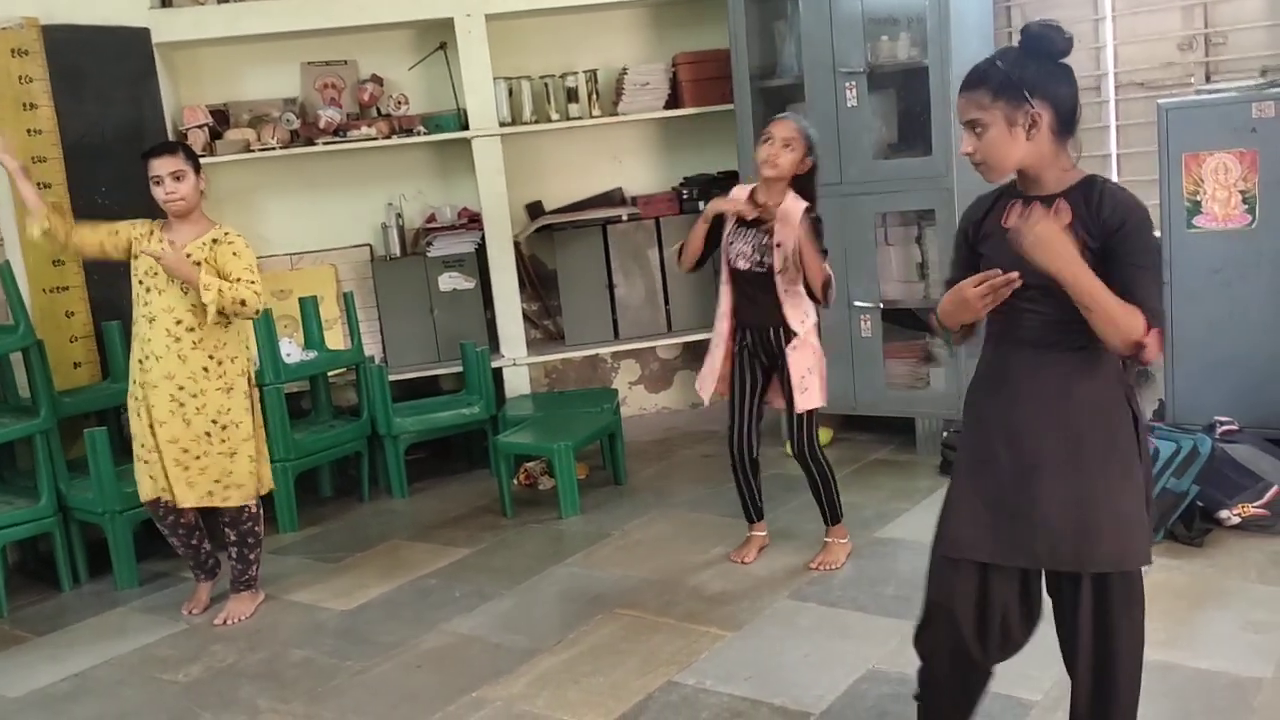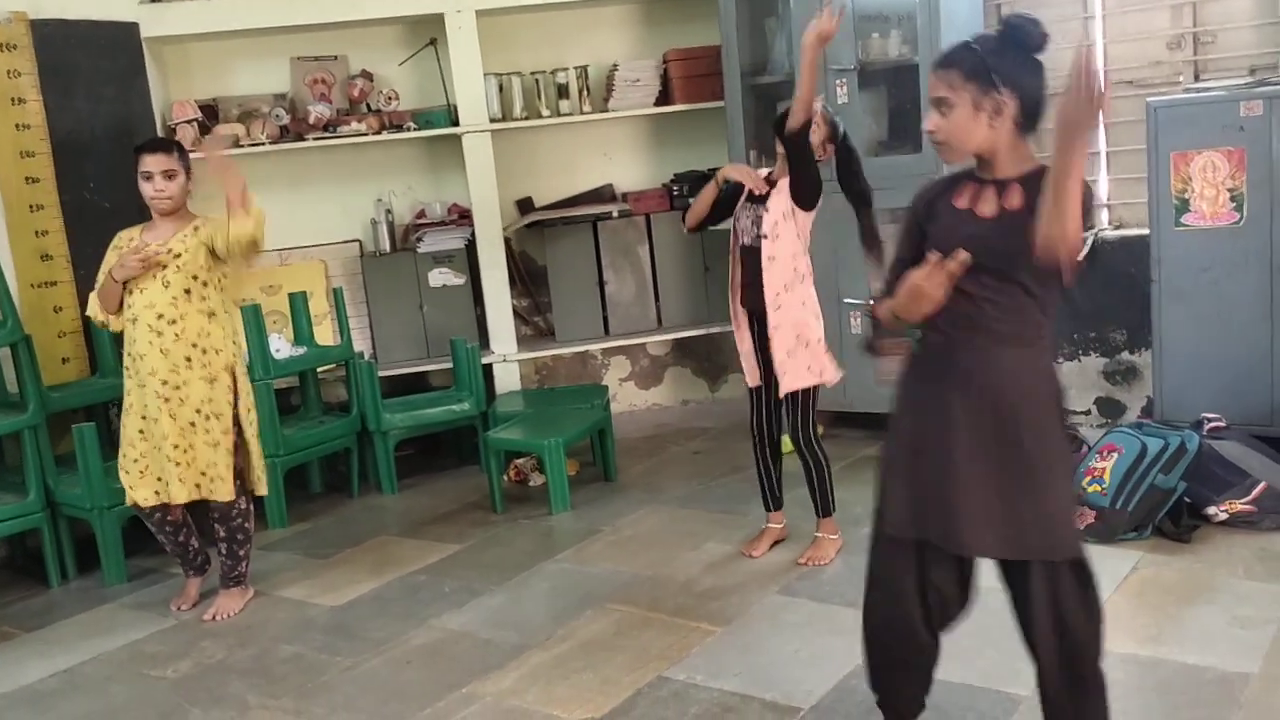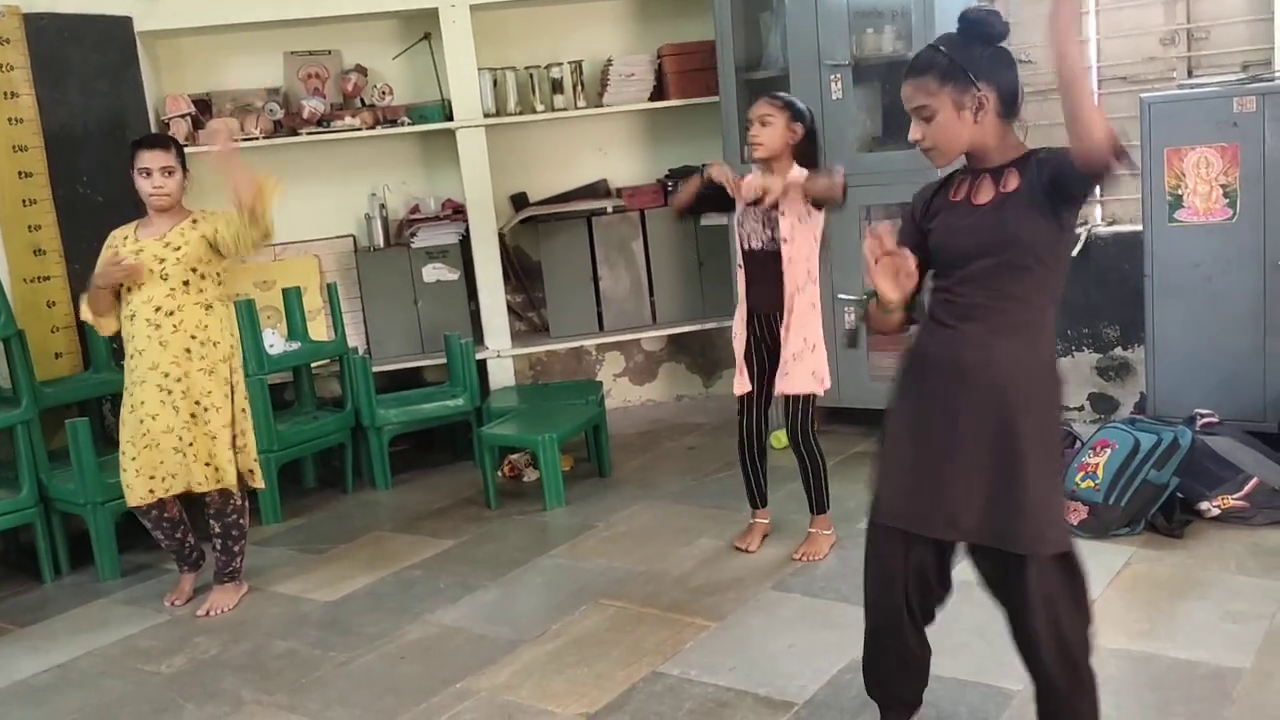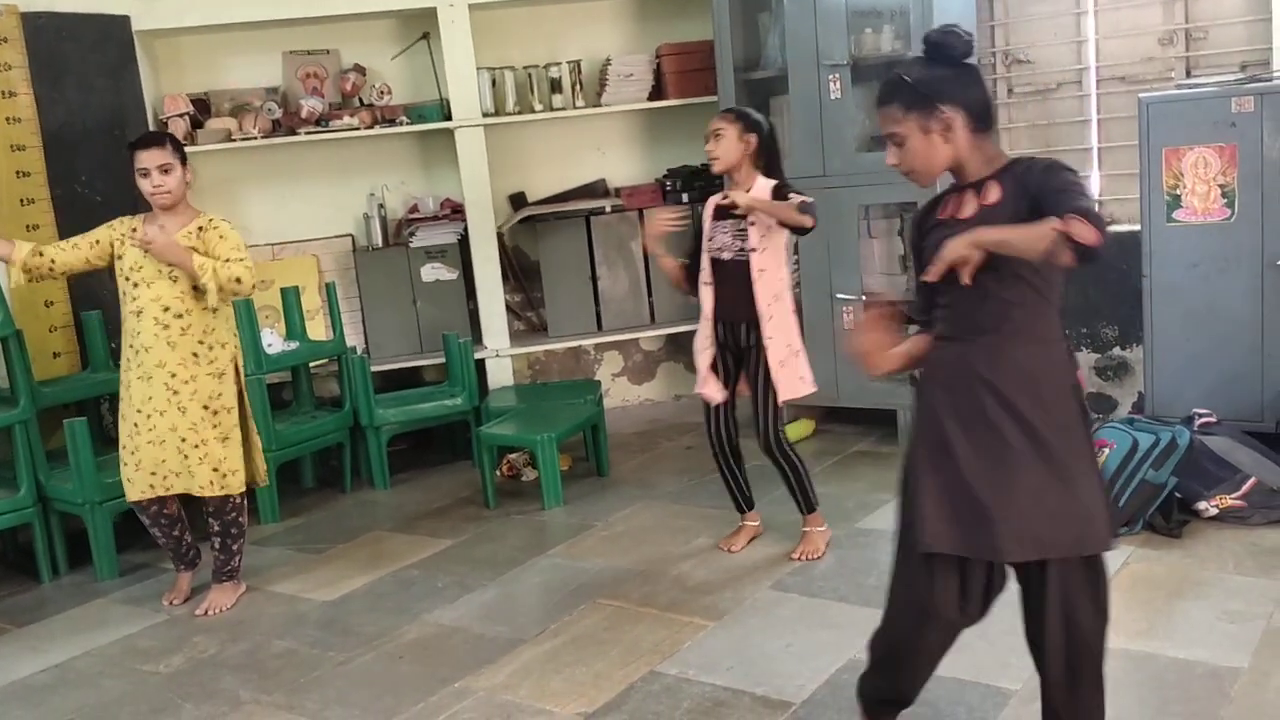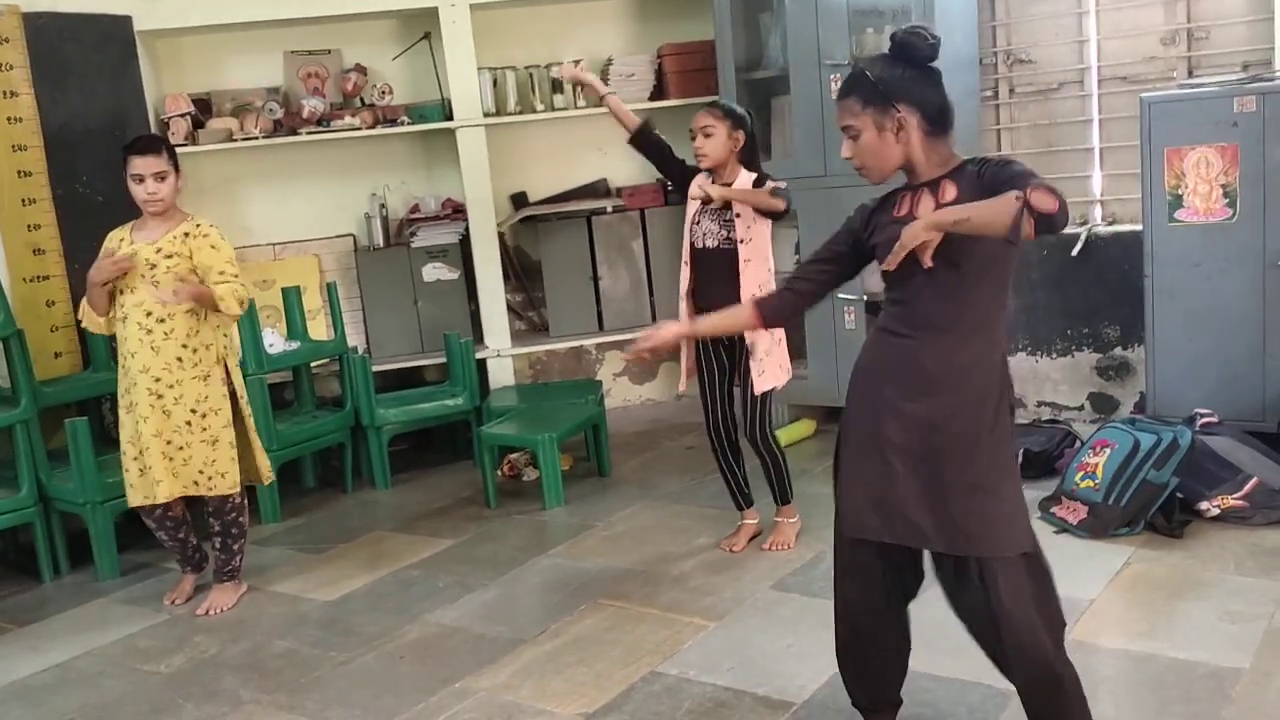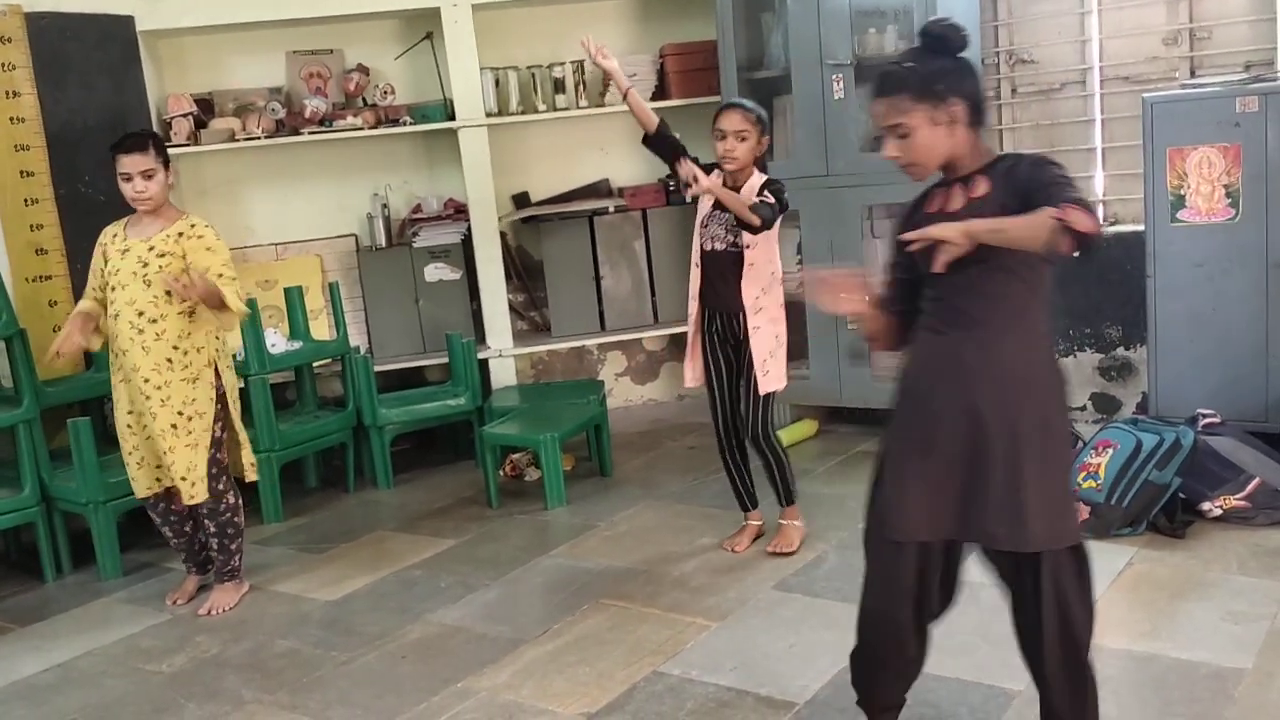
dt=0.4s
person 1, frame 1
left shoulder: (1114, 211)
right shoulder: (984, 216)
left elbow: (1142, 341)
right elbow: (957, 323)
left wrist: (1065, 263)
right wrist: (949, 311)
left hip: (1089, 437)
right hip: (997, 431)
left knee: (1099, 615)
right knee: (959, 603)
person 1, frame 2
left shoulder: (1054, 188)
right shoulder: (936, 202)
left elbow: (1056, 253)
right elbow: (886, 311)
left wrist: (1074, 142)
right wrist: (905, 305)
left hip: (1018, 420)
right hip: (931, 414)
left knee: (1054, 598)
right knee: (901, 588)
person 1, frame 3
left shoulder: (1052, 179)
right shoulder: (932, 202)
left elbow: (1099, 152)
right elbow: (886, 324)
right wrist: (887, 295)
left hip: (1014, 409)
right hip: (928, 406)
left knee: (1038, 584)
right knee: (896, 576)
person 1, frame 4
left shoulder: (1037, 181)
right shoulder: (929, 219)
left elbow: (1084, 238)
left wrist: (981, 238)
right wrist: (888, 353)
left hip: (1036, 417)
right hip: (950, 421)
left knee: (1064, 597)
right knee: (930, 596)
person 1, frame 5
left shoulder: (993, 181)
right shoulder: (875, 218)
left elbow: (1048, 210)
right elbow: (786, 302)
left wrist: (941, 220)
right wrist: (688, 327)
left hip: (966, 418)
right hip: (881, 415)
left knee: (1007, 596)
right knee: (866, 587)
person 1, frame 6
left shoulder: (1029, 178)
right shoulder: (918, 214)
left elbow: (1079, 228)
right elbow: (897, 331)
left wrist: (971, 232)
right wrist: (854, 306)
left hip: (1017, 409)
right hip: (931, 413)
left knee: (1044, 588)
right knee: (897, 582)
person 2, frame 1
left shoulder: (802, 214)
right shoulder: (733, 202)
left elbow: (820, 292)
right elbow: (688, 263)
left wrist: (799, 238)
right wrist: (710, 214)
left hip: (792, 338)
right hip: (745, 339)
left knee: (804, 445)
right knee: (740, 443)
left ankle: (837, 533)
right ankle: (756, 529)
person 2, frame 2
left shoulder: (804, 186)
right shoulder: (750, 186)
left elbow: (793, 125)
right elbow: (692, 222)
left wrist: (811, 49)
right wrist: (723, 178)
left hip: (793, 321)
right hip: (756, 321)
left knee: (802, 431)
right knee: (762, 427)
left ankle: (828, 528)
right ankle: (774, 520)
person 2, frame 3
left shoulder: (807, 185)
right shoulder: (744, 187)
left elbow: (837, 186)
right elbow: (680, 206)
left wrist: (778, 185)
right wrist: (707, 176)
left hip: (796, 322)
right hip: (754, 324)
left knee: (800, 431)
right knee: (749, 428)
left ankle: (822, 525)
right ankle: (759, 517)
person 2, frame 4
left shoulder: (776, 194)
right shoulder: (710, 209)
left elbow: (807, 219)
right elbow: (689, 282)
left wrist: (753, 202)
right wrist: (654, 243)
left hip: (765, 331)
right hip: (719, 334)
left knee: (771, 435)
right knee: (719, 434)
left ankle: (816, 523)
right ankle: (748, 518)
person 2, frame 5
left shoulder: (757, 185)
right shoulder: (692, 183)
left elbow: (781, 204)
right elbow: (645, 136)
left wrist: (727, 193)
right wrist: (597, 87)
left hip: (750, 322)
left knee: (756, 428)
right knee: (718, 428)
left ankle: (786, 514)
right ankle: (747, 517)
person 2, frame 6
left shoulder: (770, 190)
right shoulder: (707, 179)
left elbow: (756, 219)
right elbow: (658, 135)
left wrist: (711, 190)
right wrist: (617, 75)
left hip: (757, 322)
right hip: (714, 322)
left knee: (756, 427)
right knee: (725, 427)
left ankle: (791, 517)
right ankle: (751, 518)
person 3, frame 1
left shoulder: (226, 242)
right shoulder: (138, 237)
left elbow: (250, 301)
right elbow: (65, 231)
left wrist: (187, 272)
left hip: (216, 389)
right hip: (156, 391)
left knee: (232, 486)
right knee: (163, 495)
left ankle: (246, 586)
right ankle: (205, 574)
person 3, frame 2
left shoulder: (207, 233)
right shoulder: (125, 242)
left elbow: (246, 236)
right elbow: (103, 315)
left wrist: (226, 174)
right wrist: (115, 274)
left hip: (206, 383)
right hip: (147, 389)
left knee: (224, 481)
right knee: (149, 490)
left ankle: (236, 582)
right ankle: (194, 570)
person 3, frame 3
left shoulder: (206, 230)
right shoulder: (119, 241)
left elbow: (254, 226)
right elbow: (101, 319)
left wrist: (235, 165)
right wrist: (101, 283)
left hip: (204, 377)
right hip: (146, 386)
left knee: (218, 477)
right knee: (147, 488)
left ankle: (229, 577)
right ankle: (190, 564)
person 3, frame 4
left shoulder: (214, 230)
right shoulder: (120, 233)
left elbow: (241, 281)
right elbow: (52, 258)
left wrist: (178, 254)
left hip: (205, 379)
right hip: (146, 382)
left knee: (219, 477)
right knee: (147, 484)
left ankle: (228, 576)
right ankle: (186, 564)
person 3, frame 5
left shoulder: (201, 236)
right shoulder: (116, 241)
left elbow: (234, 293)
right elbow: (98, 319)
left wrist: (195, 290)
right wrist: (96, 280)
left hip: (199, 381)
right hip: (141, 389)
left knee: (217, 478)
right knee: (150, 489)
left ankle: (229, 575)
right ankle: (191, 565)
person 3, frame 6
left shoulder: (195, 234)
right shoulder: (110, 238)
left elbow: (230, 290)
right elbow: (94, 304)
left wrist: (206, 293)
right wrist: (78, 326)
left hip: (190, 381)
right hip: (134, 386)
left knee: (209, 479)
right knee: (155, 485)
left ankle: (231, 576)
right ankle: (196, 567)
